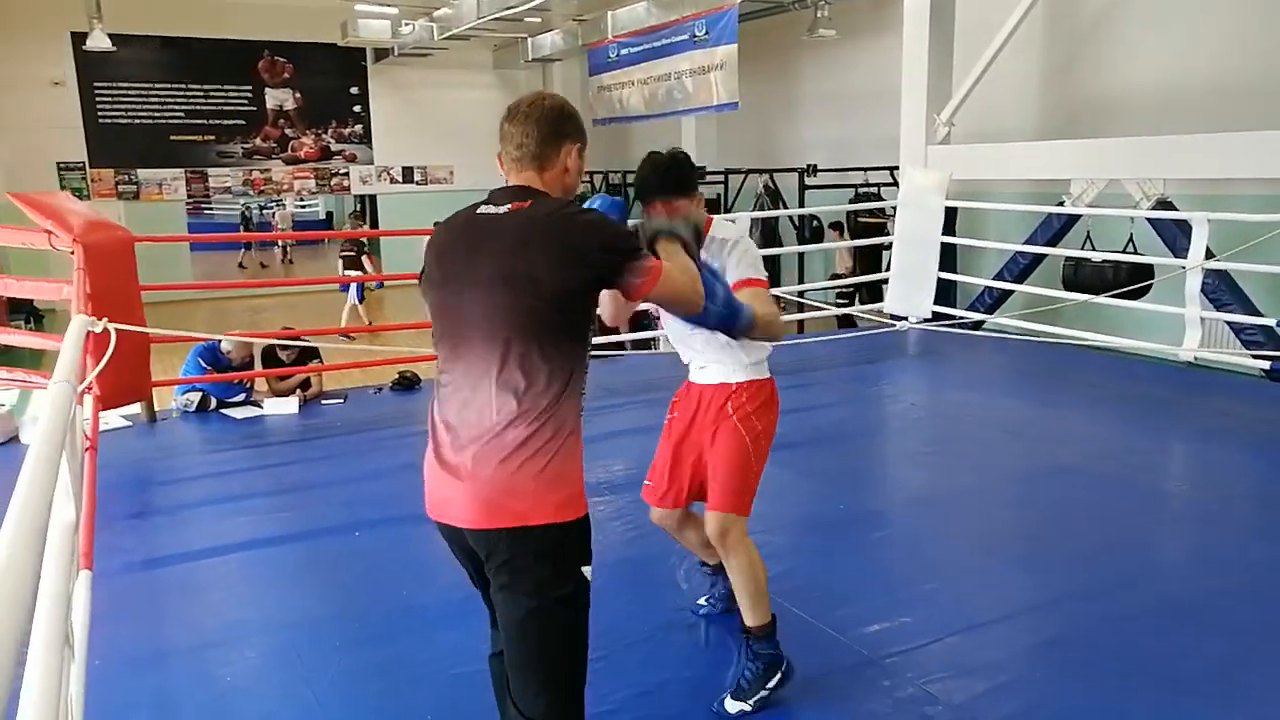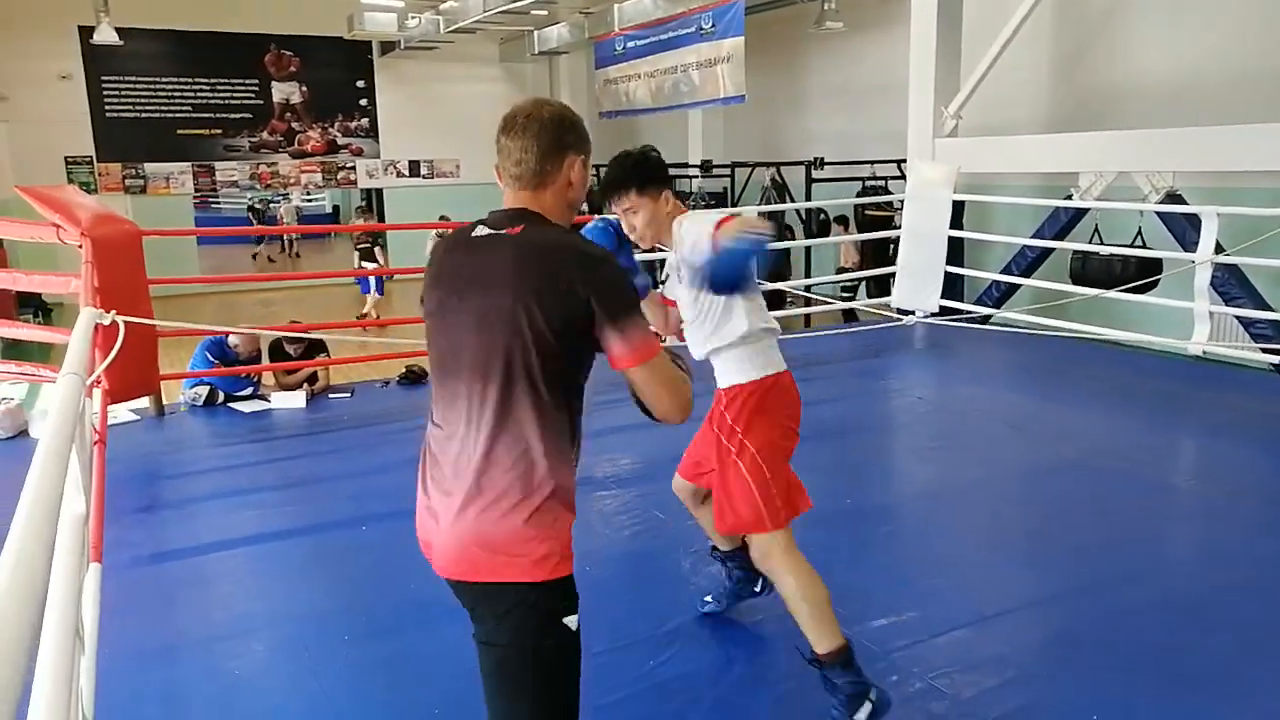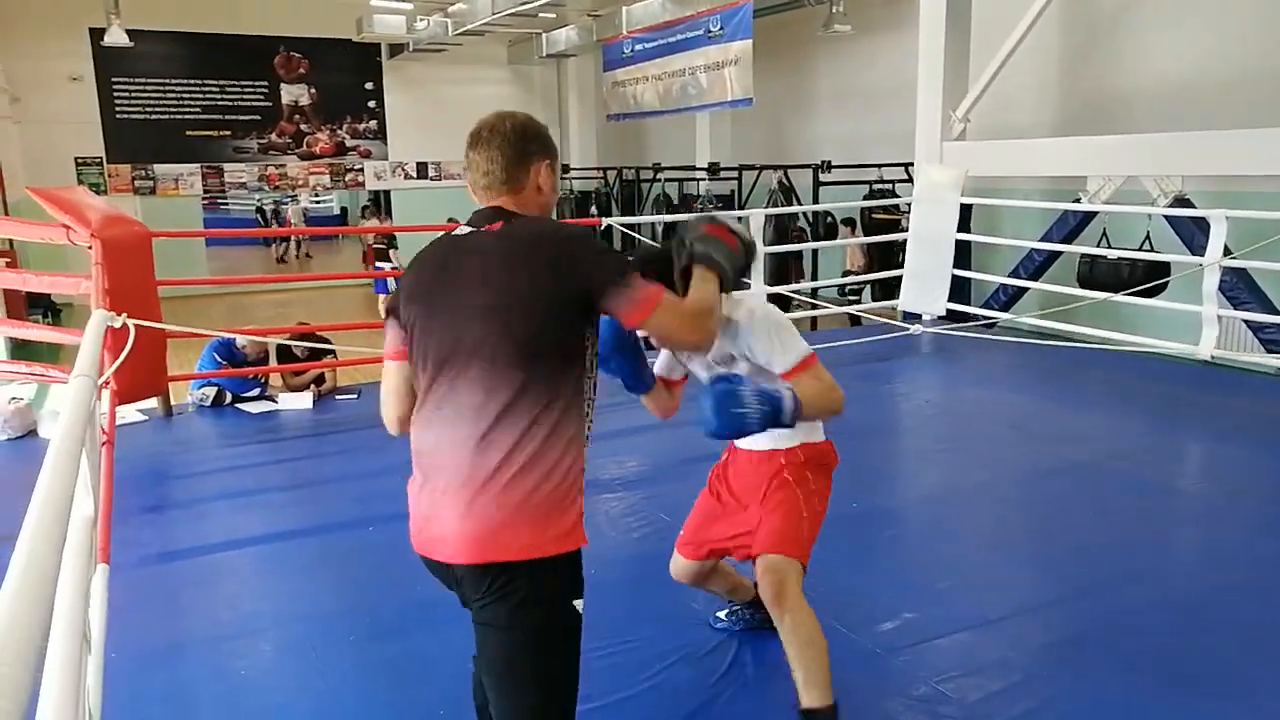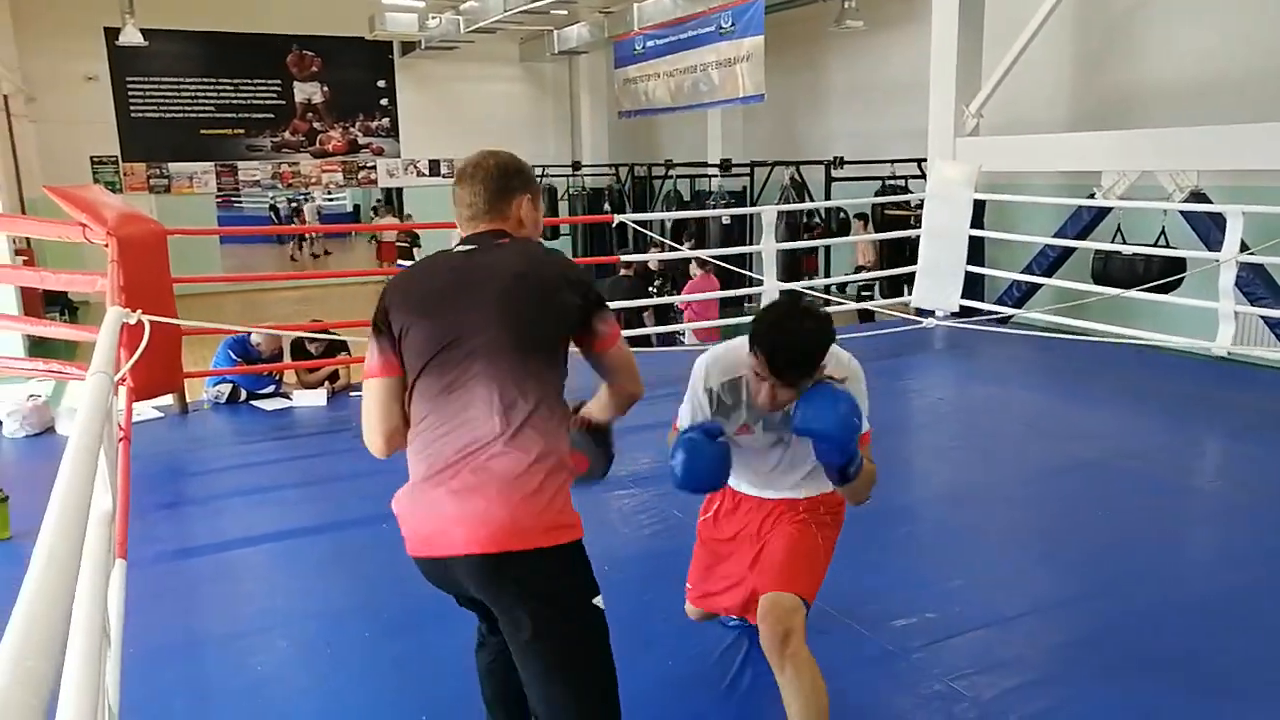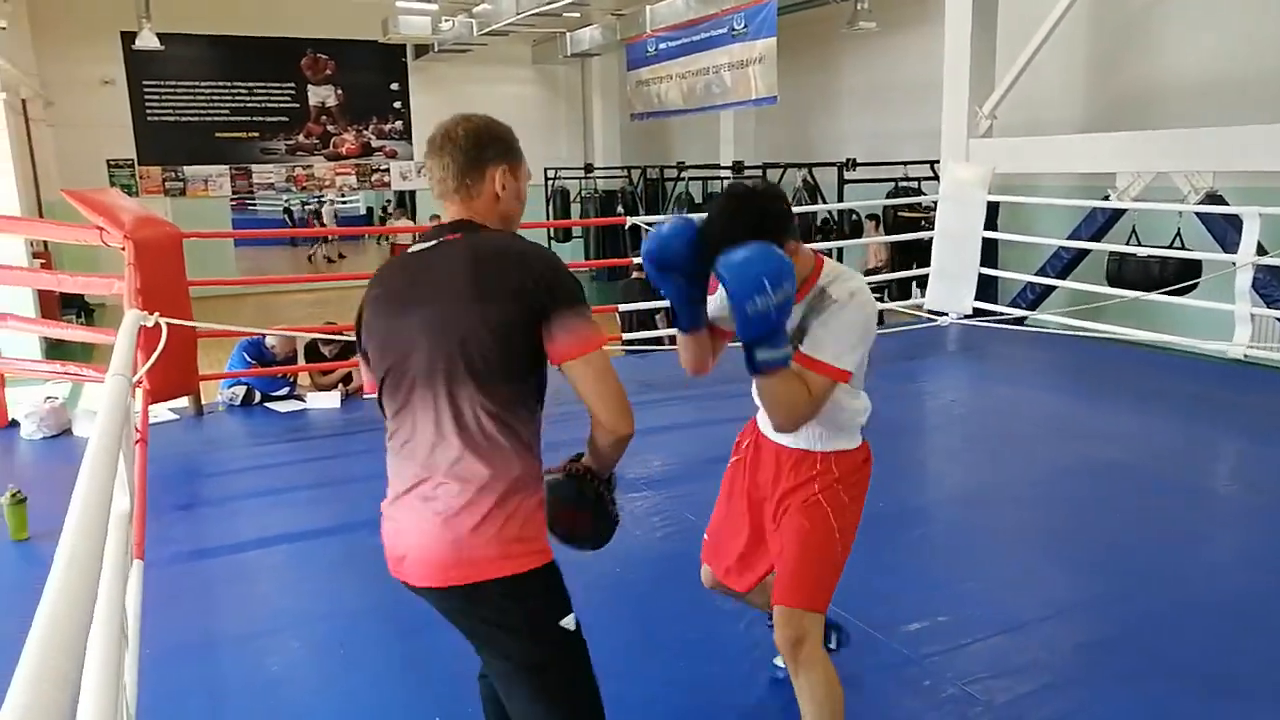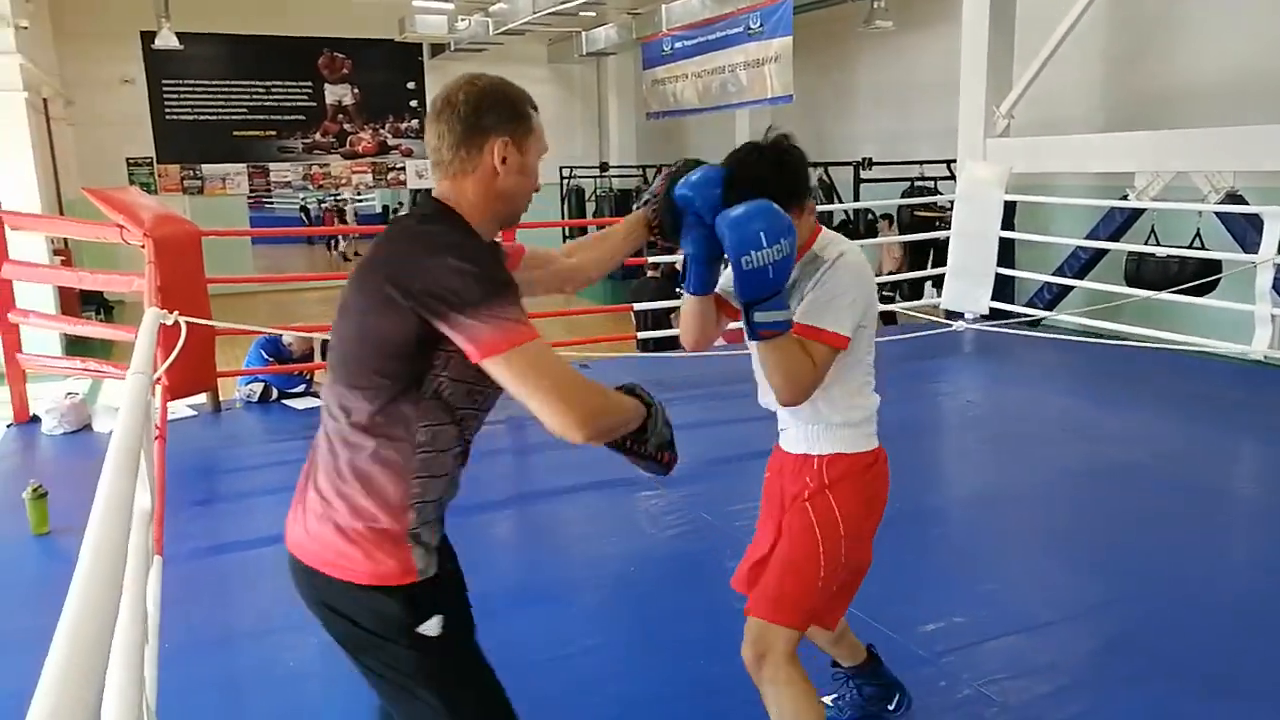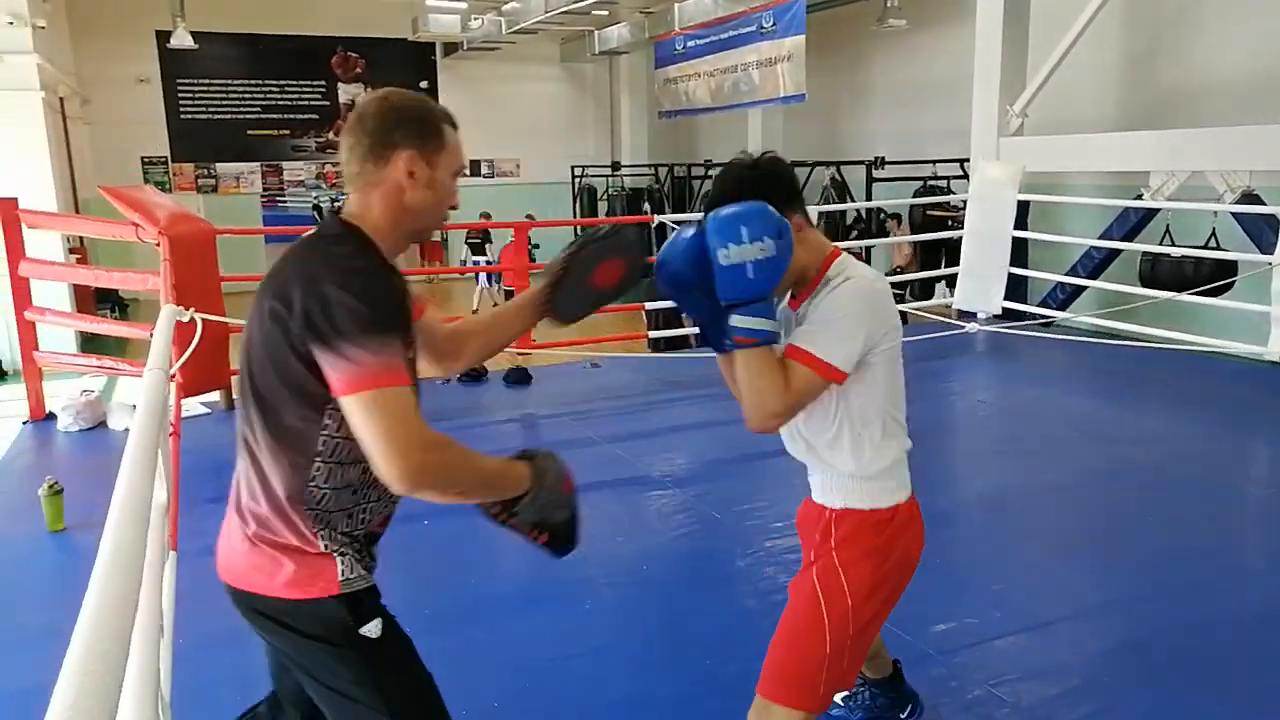
dt=0.2s
person 1, frame 1
left shoulder: (445, 239)
right shoulder: (580, 233)
right elbow: (690, 297)
right wrist: (670, 240)
left hip: (452, 496)
right hip: (531, 503)
left knee: (518, 650)
person 1, frame 2
left shoulder: (452, 258)
right shoulder: (582, 266)
right elbow: (671, 405)
right wrist: (673, 371)
left hip: (445, 527)
right hip: (518, 547)
person 1, frame 3
left shoulder: (421, 271)
right shoulder: (567, 250)
left elbow: (398, 416)
right elbow: (693, 333)
right wrist: (709, 264)
left hip: (438, 526)
right hip: (524, 533)
left knee: (503, 659)
person 1, frame 4
left shoulder: (403, 290)
right shoulder: (557, 273)
left elbow: (382, 439)
right elbow: (628, 386)
right wrist: (588, 417)
left hip: (429, 532)
right hip: (529, 530)
left knee: (506, 632)
person 1, frame 5
left shoulder: (384, 288)
right shoulder: (526, 265)
right elbow: (612, 422)
right wrist: (593, 469)
left hip: (414, 543)
right hip: (497, 548)
left knee: (509, 666)
person 1, frame 6
left shoulder: (433, 239)
right shoulder: (454, 260)
left elbow: (559, 270)
right elbow: (575, 415)
left wrist: (648, 218)
right wrist: (638, 414)
left hip: (356, 533)
right hip: (363, 555)
person 1, frame 7
left shoulder: (320, 259)
right shoulder: (352, 281)
left elbow: (443, 349)
right elbow: (403, 461)
left wrist: (537, 303)
right wrist: (526, 480)
left hip: (267, 555)
right hip: (303, 576)
person 2, frame 1
left shoulder: (733, 245)
left elbow: (768, 320)
right elbow: (612, 315)
left hip: (745, 395)
right hip: (695, 392)
left knee: (720, 526)
right knee: (666, 511)
left ankle: (767, 657)
right ankle: (727, 581)
person 2, frame 2
left shoulder: (697, 229)
right shoulder: (676, 251)
left elbow: (750, 225)
right elbow: (666, 325)
left wrist: (739, 249)
left hip: (757, 397)
right hip: (738, 395)
left knee: (770, 547)
right knee: (687, 488)
right ankle: (740, 572)
person 2, frame 3
left shoulder: (752, 320)
left elbow: (829, 401)
right elbow: (661, 406)
left wrist: (772, 408)
right wrist: (625, 366)
left hip: (796, 462)
right hip: (740, 460)
left knee: (779, 586)
right knee: (686, 569)
right ankle: (754, 604)
person 2, frame 4
left shoulder: (841, 376)
right shoulder: (719, 364)
left elbow: (862, 488)
right elbow: (684, 448)
left wrist: (844, 458)
right wrist: (692, 455)
left hip: (805, 507)
right hip: (735, 499)
left knee: (779, 630)
right knee: (700, 607)
right ankle: (758, 603)
person 2, frame 5
left shoulder: (845, 299)
right shoulder: (741, 279)
left elbow: (792, 414)
right elbow: (696, 364)
left wrist: (765, 334)
right wrist: (685, 299)
left hip: (826, 466)
right hip: (765, 446)
left knee: (794, 638)
right knee: (721, 575)
right ankle: (816, 626)
person 2, frame 6
left shoulder: (841, 268)
right shoulder: (758, 253)
left elbow: (792, 388)
right elbow: (696, 338)
left wrist: (766, 295)
right wrist: (702, 259)
left hip: (840, 473)
right hip: (796, 459)
left knee: (764, 653)
right knee: (793, 602)
person 2, frame 7
left shoulder: (849, 294)
right shoulder: (801, 284)
left elbow: (766, 411)
right elbow: (754, 384)
left wrist: (750, 305)
right wrist: (713, 316)
left hip: (863, 525)
right hip: (846, 507)
right knee: (823, 624)
